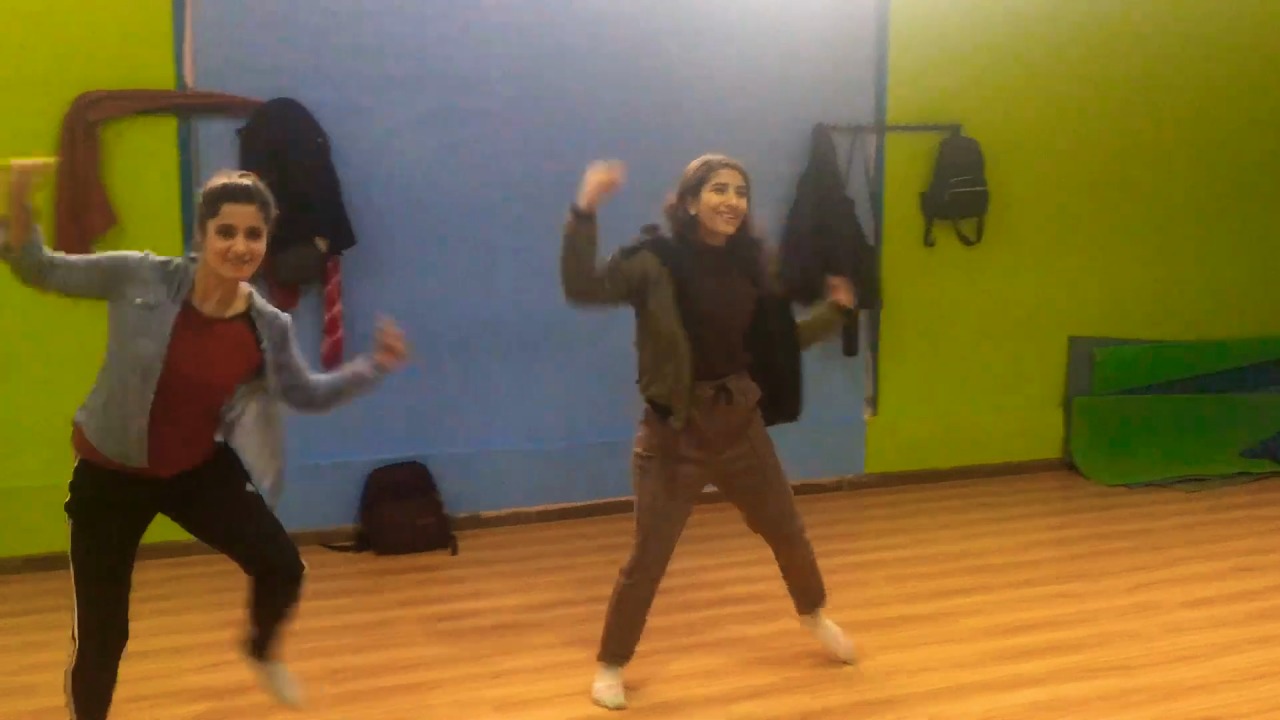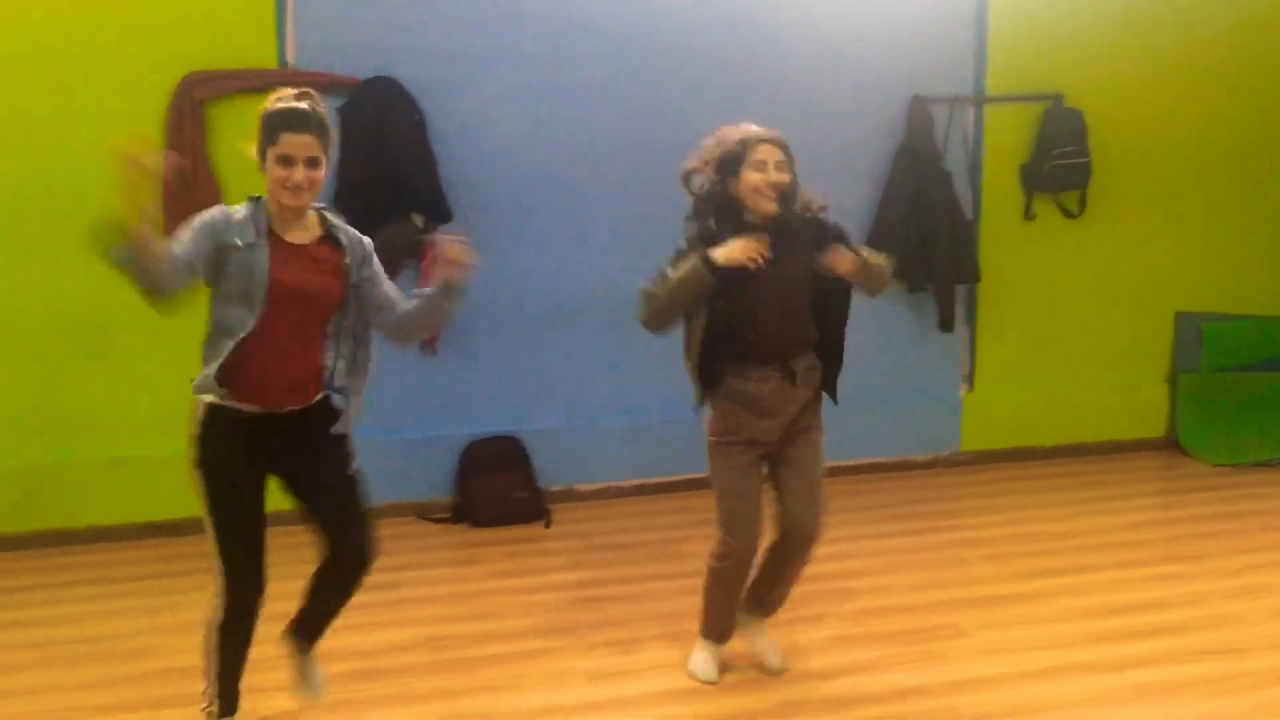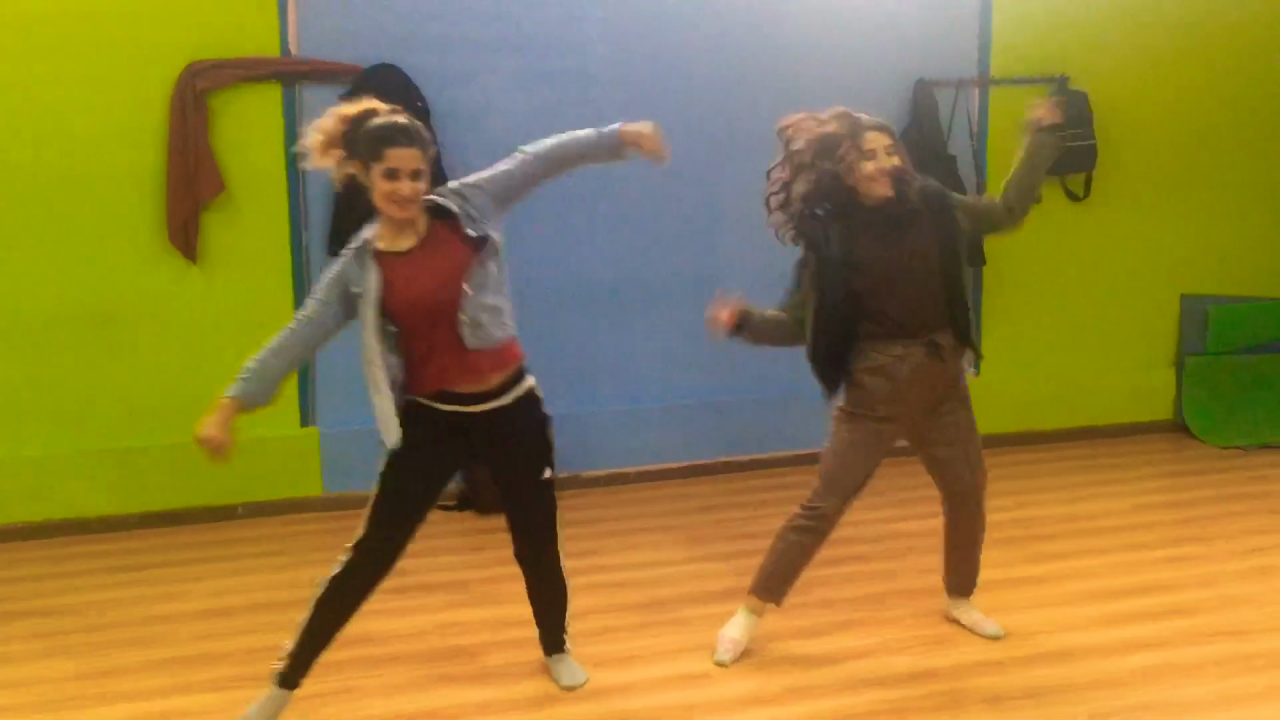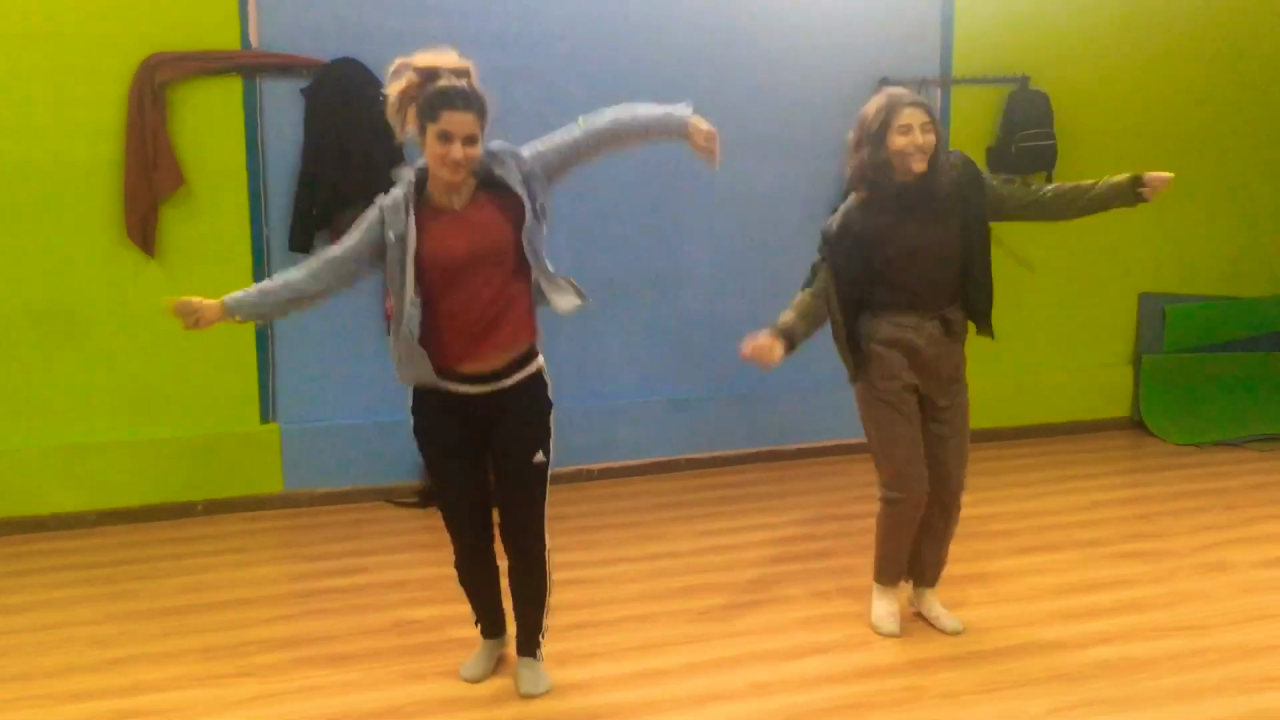
dt=0.5s
person 1, frame 1
left shoulder: (269, 327)
right shoulder: (142, 280)
left elbow: (309, 395)
left wrist: (373, 366)
left hip: (199, 469)
right hip: (108, 473)
left knee: (281, 567)
right knee: (102, 636)
left ankle: (263, 653)
person 1, frame 2
left shoulder: (351, 246)
right shoulder: (228, 229)
left elbow: (406, 326)
right elbow: (157, 278)
left wrist: (447, 281)
right wrist: (133, 215)
left hip: (309, 416)
right hip: (236, 423)
left knee: (353, 549)
right knee: (243, 587)
left ankle: (302, 639)
person 1, frame 3
left shoulder: (464, 207)
right shoulder: (357, 267)
left elbow: (539, 159)
right elbow: (298, 340)
left wrist: (617, 138)
right wrist: (229, 407)
left hip: (512, 408)
right hip: (431, 420)
left knee: (537, 549)
right knee: (369, 558)
left ankle: (555, 647)
person 1, frame 4
left shoulder: (515, 173)
right shoulder: (395, 212)
left elbow: (596, 129)
right elbow: (325, 274)
left wrist: (678, 120)
right wrist: (226, 307)
left hip: (517, 390)
right hip: (443, 397)
left knee: (523, 533)
right knee: (466, 534)
left ankle: (529, 650)
right ankle: (490, 635)
person 2, frame 1
left shoulder: (749, 268)
right shoulder: (655, 263)
left elbow: (775, 339)
right elbow: (580, 286)
left wrist: (834, 311)
right wrist: (584, 209)
left hip: (738, 420)
right hip: (674, 428)
left knee: (786, 529)
right knee: (649, 558)
left ankle: (813, 614)
right ankle: (610, 664)
person 2, frame 2
left shoulder: (806, 230)
right shoulder: (710, 241)
left elbow: (879, 276)
right elbow: (654, 316)
left wrist: (857, 265)
right wrist: (710, 262)
left hip: (800, 398)
right hip: (738, 405)
left knee: (804, 529)
right knee: (736, 542)
left ankle: (756, 618)
right ankle: (711, 640)
person 2, frame 3
left shoulder: (928, 207)
right shoulder: (828, 238)
left elbow: (1009, 212)
right elbow: (796, 324)
left wrist: (1043, 136)
right wrist: (740, 320)
left hip: (939, 380)
right hip: (873, 388)
left knee: (968, 495)
right knee: (824, 505)
left ankle: (959, 598)
right ankle: (753, 609)
person 2, frame 4
left shoulder: (961, 190)
right shoulder: (859, 214)
left elbow: (1042, 202)
right elbow: (820, 292)
left wrist: (1131, 187)
right wrist: (782, 336)
left hip: (947, 352)
right hip: (887, 356)
left knee: (949, 484)
right knee: (907, 486)
left ankle: (923, 591)
right ankle: (886, 587)
